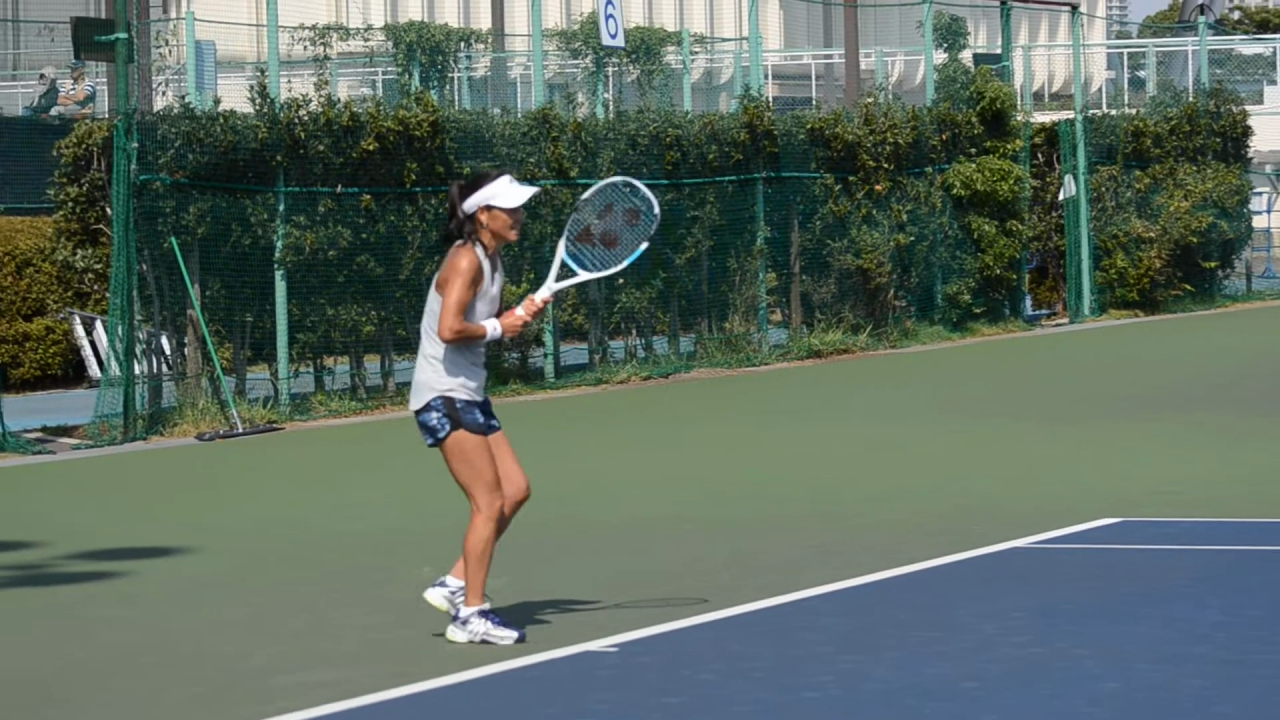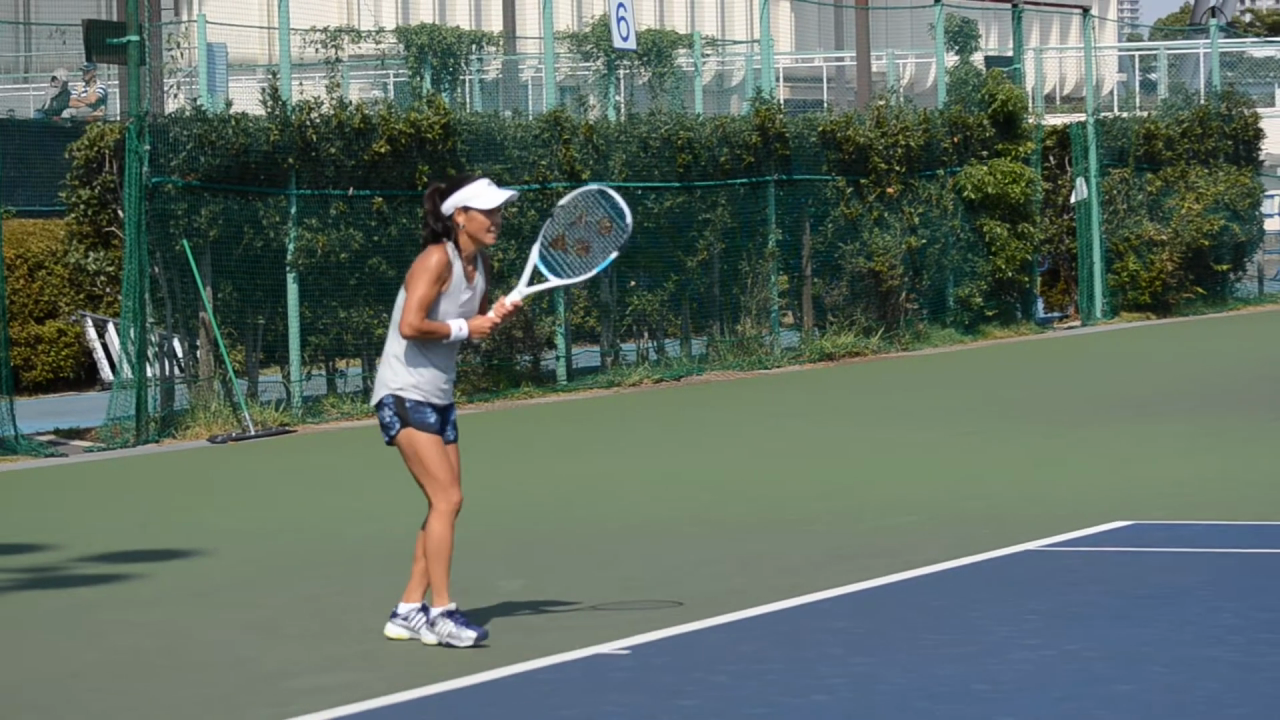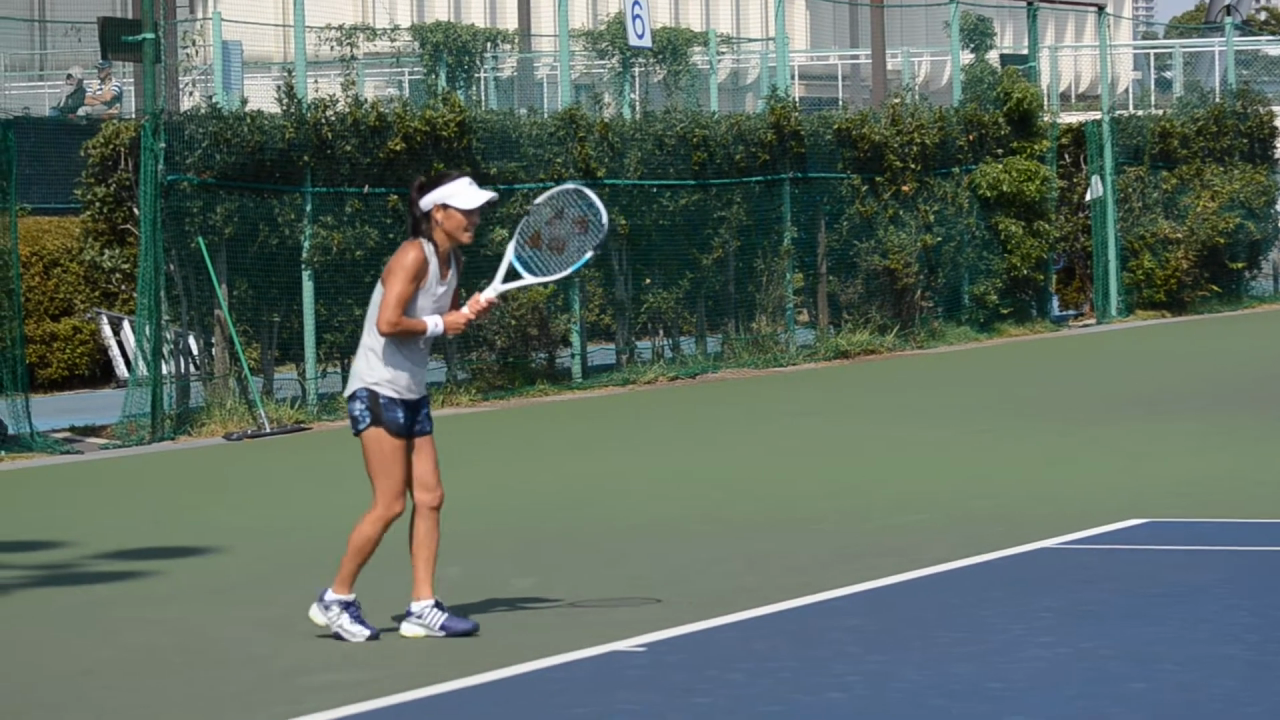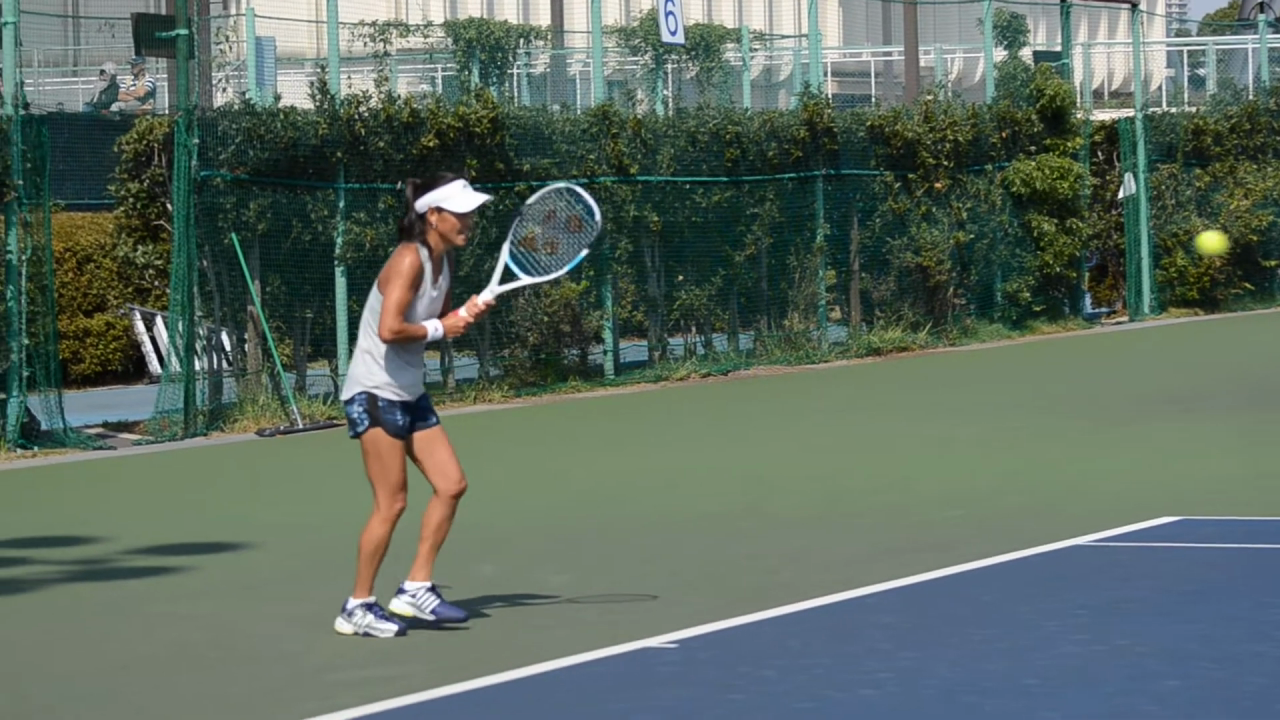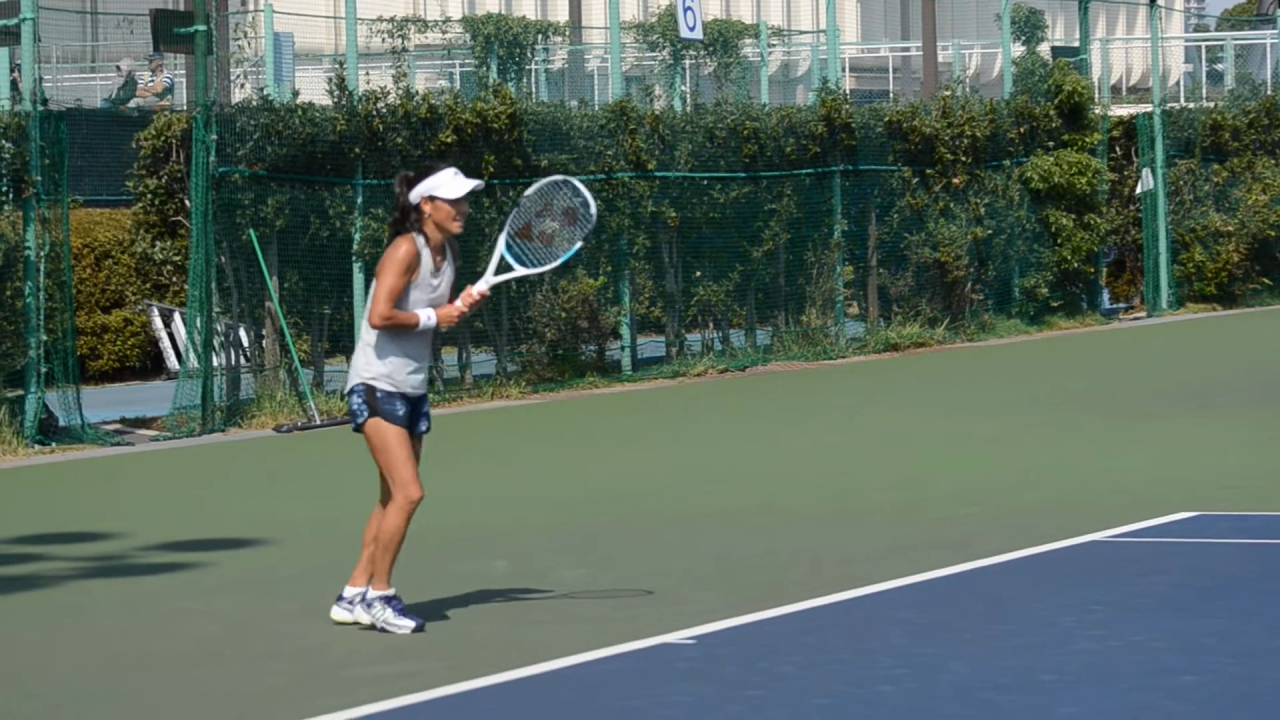
dt=0.2s
person 1, frame 1
left shoulder: (492, 258)
right shoulder: (466, 259)
right elbow: (450, 330)
left wrist: (522, 314)
right wrist: (498, 328)
left hip: (467, 395)
right hip: (443, 396)
left knee: (516, 491)
right knee: (490, 503)
left ankle: (454, 584)
right ankle: (471, 614)
person 1, frame 2
left shoulder: (480, 263)
right shoulder: (437, 259)
left elbow: (471, 323)
right elbow: (410, 326)
left wrist: (495, 316)
right wrist: (464, 328)
left hip: (437, 397)
right hip: (404, 395)
left knee: (448, 505)
right knee: (447, 499)
left ankle: (410, 611)
right ankle: (441, 611)
person 1, frame 3
left shoulder: (453, 259)
right shoulder: (414, 255)
right elbow: (387, 324)
left wrist: (469, 312)
right wrist: (440, 324)
left hip: (411, 392)
right hip: (377, 390)
left knee: (430, 498)
right knee: (390, 504)
left ankle: (424, 607)
right ankle: (336, 598)
person 1, frame 4
left shoulder: (442, 259)
right shoulder: (408, 259)
right elbow: (389, 330)
left wrist: (465, 314)
right wrist: (438, 329)
left hip: (408, 393)
right hip: (375, 391)
left knee: (451, 485)
right knee: (392, 503)
left ankle: (416, 589)
right ankle: (358, 606)
person 1, frame 5
left shoulder: (449, 250)
right shoulder: (405, 249)
right elbow: (379, 317)
left wrist: (462, 304)
right wrist: (433, 317)
left hip: (411, 387)
right hip: (376, 384)
left knee: (396, 498)
right knee: (408, 493)
left ankle: (356, 595)
right ankle: (379, 593)
